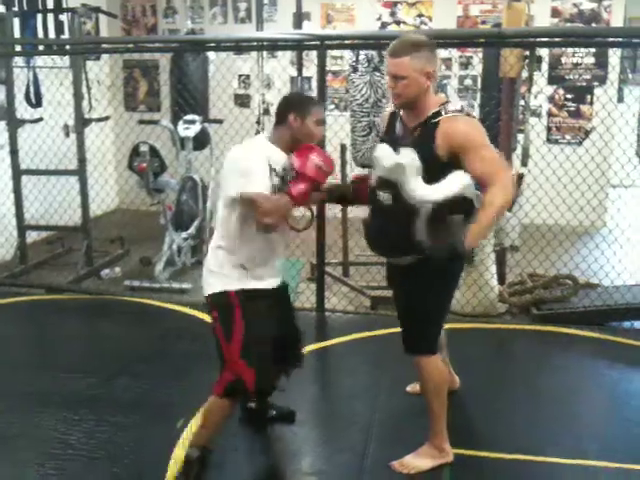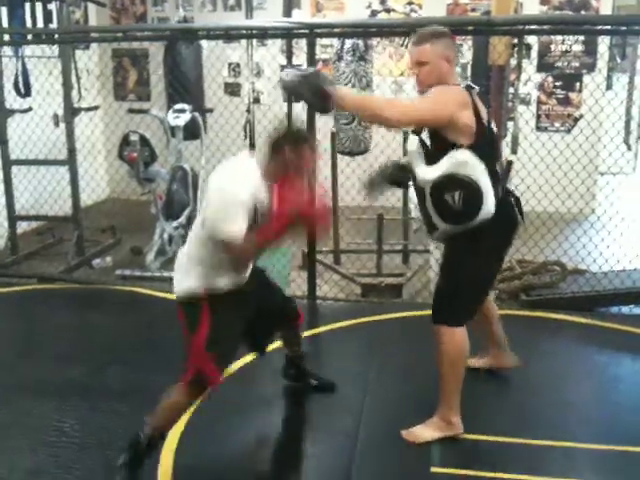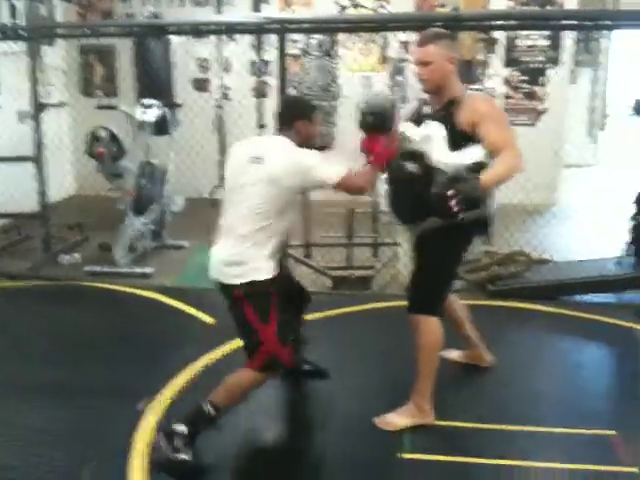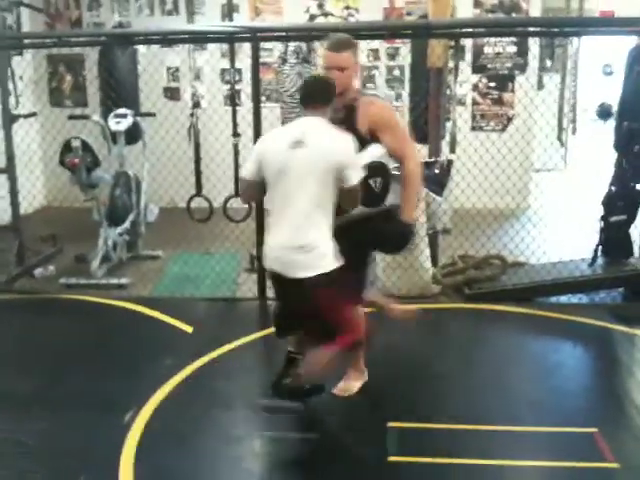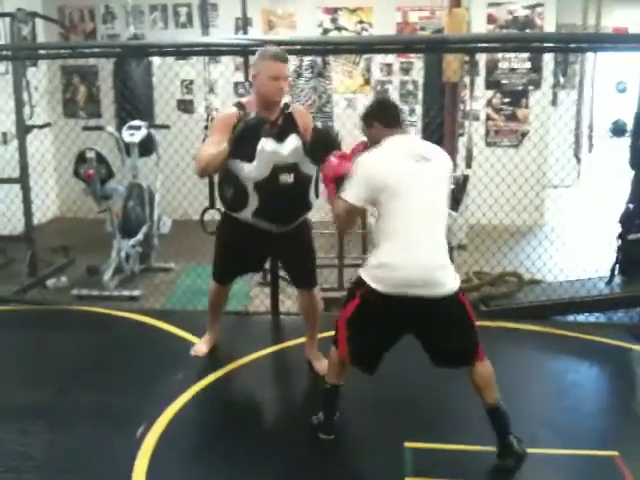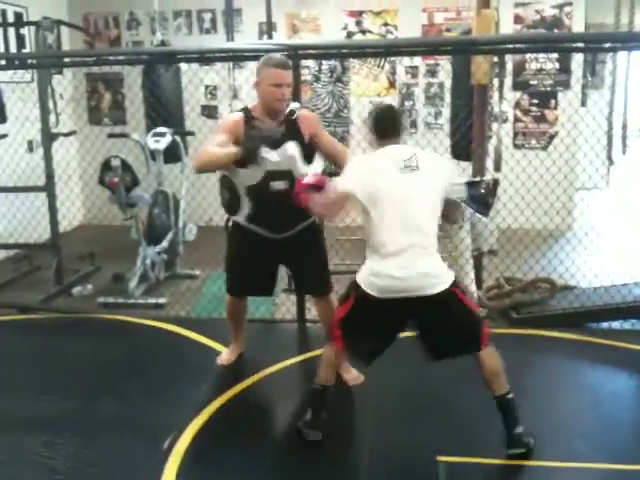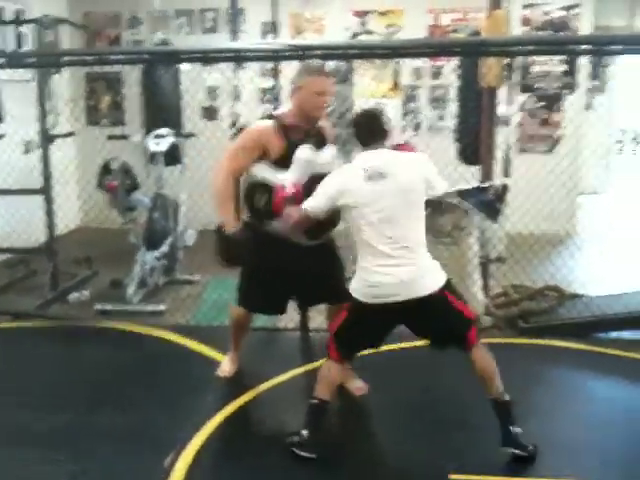
dt=0.7s
person 1, frame 1
left shoulder: (455, 126)
right shoulder: (391, 119)
left elbow: (503, 185)
left wrist: (465, 241)
right wrist: (345, 190)
left hip: (432, 253)
right hip: (399, 247)
left knee: (421, 342)
right knee: (423, 324)
left ankle: (438, 445)
right ankle: (446, 376)
person 1, frame 2
left shoulder: (452, 97)
right shoulder: (452, 101)
left elbow: (394, 112)
right elbow: (442, 160)
left wrist: (327, 91)
left hip: (485, 225)
right hip: (480, 218)
left knee: (448, 315)
right knee: (472, 291)
left ankle: (448, 418)
right ankle: (499, 352)
person 1, frame 3
left shoulder: (476, 106)
right shoulder: (427, 107)
left elbow: (511, 157)
left wrist: (478, 185)
left hip: (450, 219)
left knee: (423, 305)
right knee: (437, 292)
left ankle: (421, 405)
right ankle: (477, 351)
person 1, frame 4
left shoulder: (372, 109)
left elbow: (410, 158)
left wrist: (407, 217)
left hip: (361, 217)
right hip: (331, 214)
left knee: (345, 292)
left ankle: (358, 368)
right ankle: (390, 310)
person 1, frame 5
left shoulder: (299, 115)
right shoulder: (231, 118)
left elbow: (320, 151)
right elbow: (202, 167)
left wrist: (327, 150)
right wrist: (231, 146)
left hip: (291, 221)
right hip: (243, 221)
left knee: (307, 286)
right knee: (222, 279)
left ankle: (312, 349)
right ankle: (211, 333)
person 1, frame 6
left shoulder: (305, 119)
right shoulder: (237, 123)
left elbow: (337, 151)
right elbow: (203, 160)
left wrist: (349, 163)
right wrist: (240, 151)
left hip: (300, 229)
right hip: (252, 230)
left knee: (322, 293)
right knee: (237, 292)
left ankle: (339, 358)
right ankle: (237, 343)
person 1, frame 7
left shoulder: (323, 131)
right shoulder: (264, 132)
right elbow: (224, 176)
right wrist: (231, 227)
left hip: (316, 238)
right hip: (271, 240)
left knee: (339, 302)
right knee: (248, 305)
right ankle: (234, 354)
person 2, frame 1
left shoulder: (283, 159)
right shoulder: (249, 156)
right elbow: (266, 217)
right wrist: (301, 186)
left hip: (267, 279)
right hip: (234, 284)
left knee: (284, 354)
right knee: (239, 380)
left ankle: (259, 404)
person 2, frame 2
left shoulder: (268, 179)
right shoulder: (234, 187)
left elbow: (268, 223)
right elbow: (237, 255)
left wrist: (305, 214)
right wrist: (283, 219)
left hip: (240, 274)
right hip: (205, 285)
left knee: (289, 315)
right knee: (200, 378)
left ankle: (296, 371)
person 2, frame 3
left shoulder: (243, 149)
right shoulder: (300, 160)
right elbow: (356, 184)
right wrist: (378, 157)
left hip: (234, 259)
right hip: (246, 272)
left knee: (297, 302)
right knee: (268, 362)
left ankle: (293, 360)
right ankle: (183, 431)
person 2, frame 4
left shoulder: (269, 140)
right shoulder: (341, 142)
left elbow: (247, 194)
right elbow: (350, 200)
left hip: (277, 254)
right hip: (312, 260)
left knee: (299, 319)
right knee: (344, 335)
left ankle: (290, 380)
right ankle: (290, 394)
person 2, frame 5
left shoulder: (372, 162)
right shoulder: (440, 156)
left elbow: (343, 220)
left wrist: (332, 182)
left hip: (386, 277)
right hip: (437, 279)
left knee: (345, 341)
right knee: (474, 356)
left ankle: (327, 416)
right ankle: (505, 441)
person 2, frame 6
left shoulder: (364, 166)
right shoulder: (437, 163)
left elbow: (324, 209)
right elbow: (449, 209)
left wrist: (305, 190)
left hip: (379, 283)
right hip: (432, 281)
left knee: (339, 338)
right knee: (480, 340)
left ankle: (315, 417)
right ankle: (513, 431)
person 2, frame 7
left shoulder: (342, 178)
right shoulder: (416, 163)
left elbow: (297, 222)
right elbow: (443, 198)
left wrist: (286, 206)
left hip: (372, 290)
right hip: (423, 283)
left knee: (337, 353)
right knee: (472, 341)
left ankle: (310, 434)
right ankle: (509, 430)
